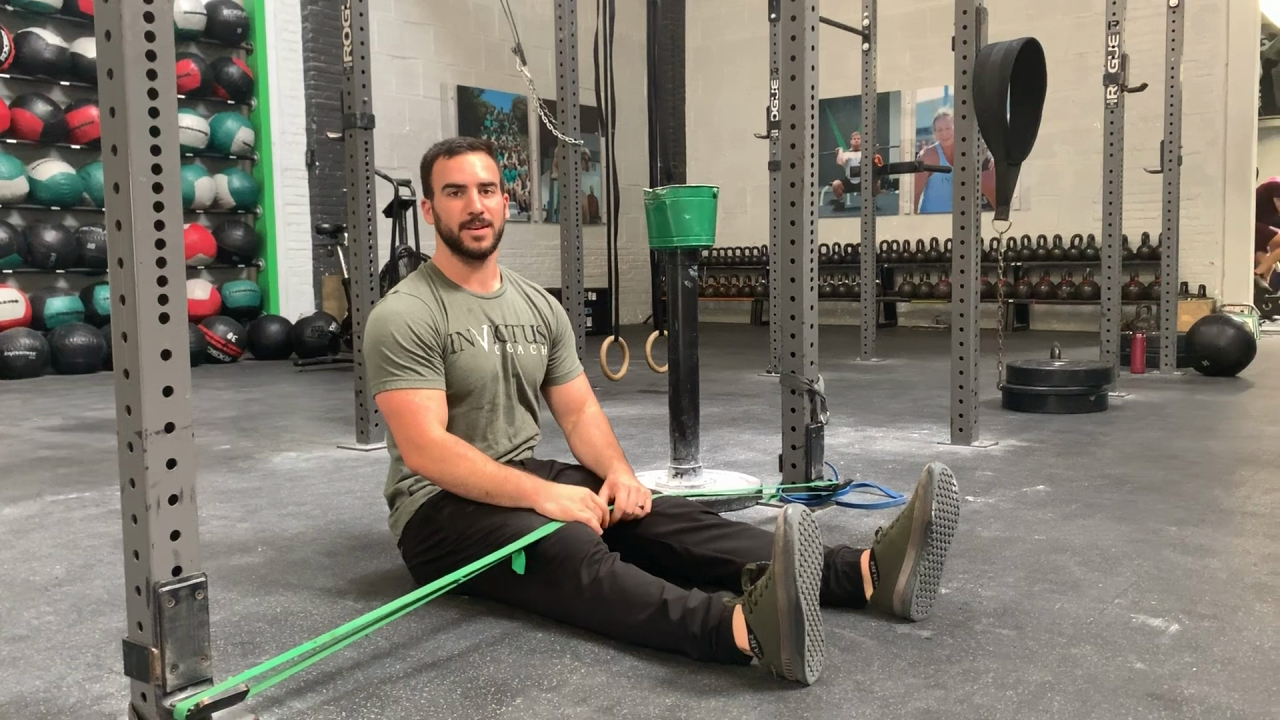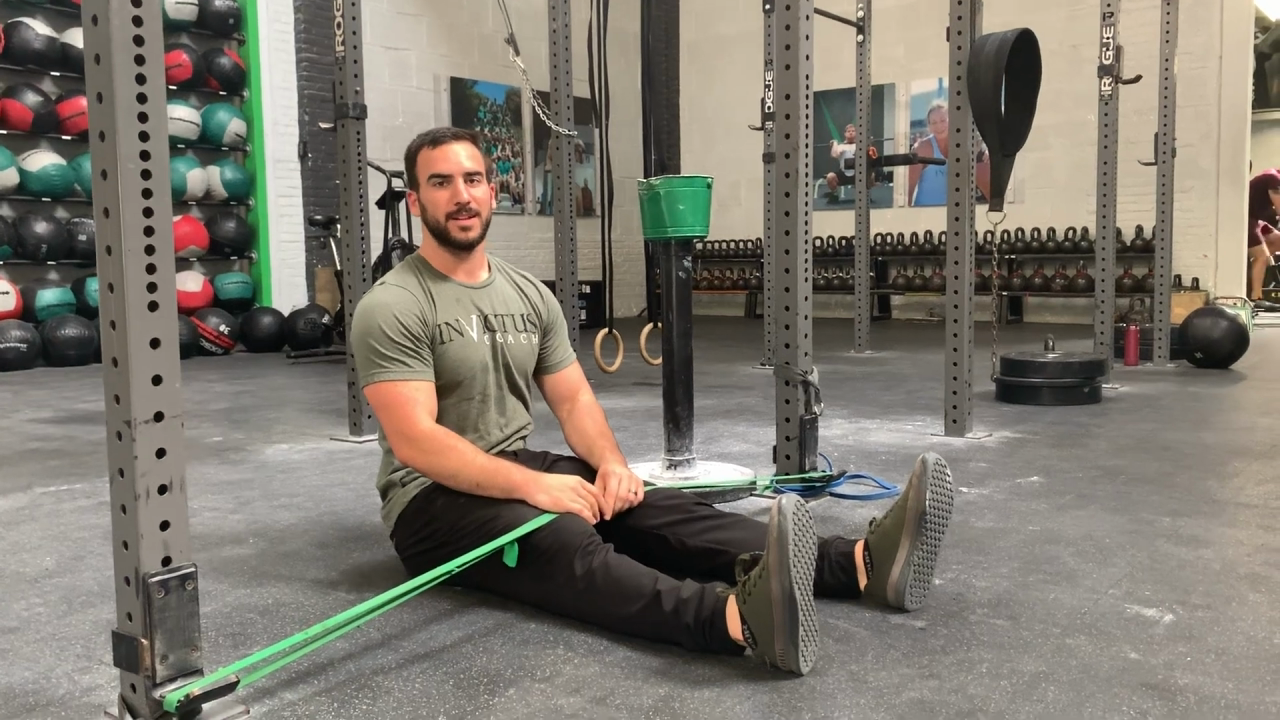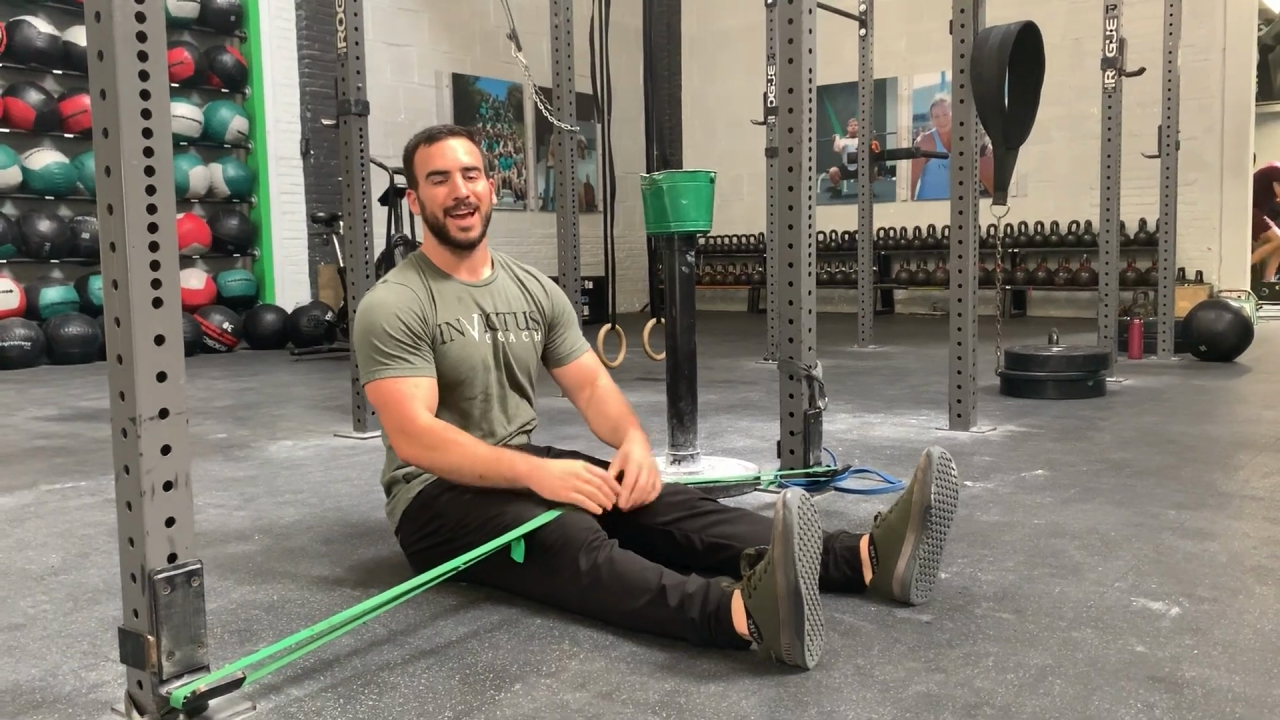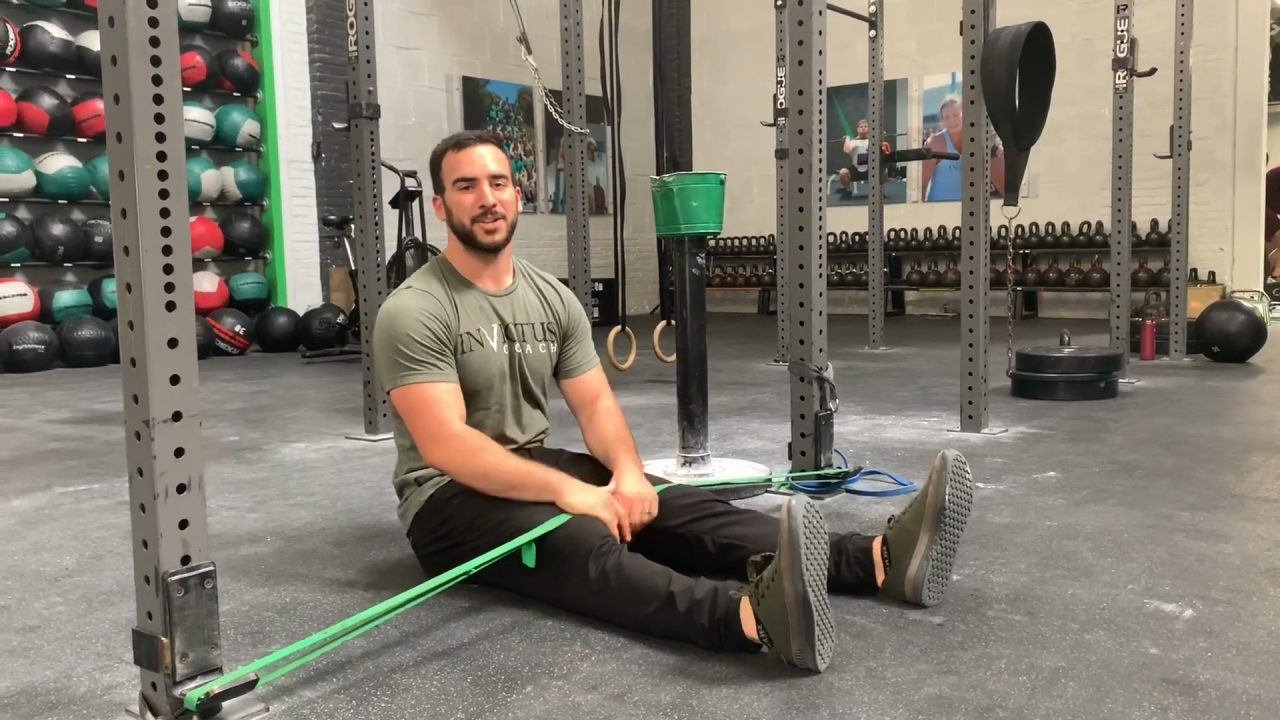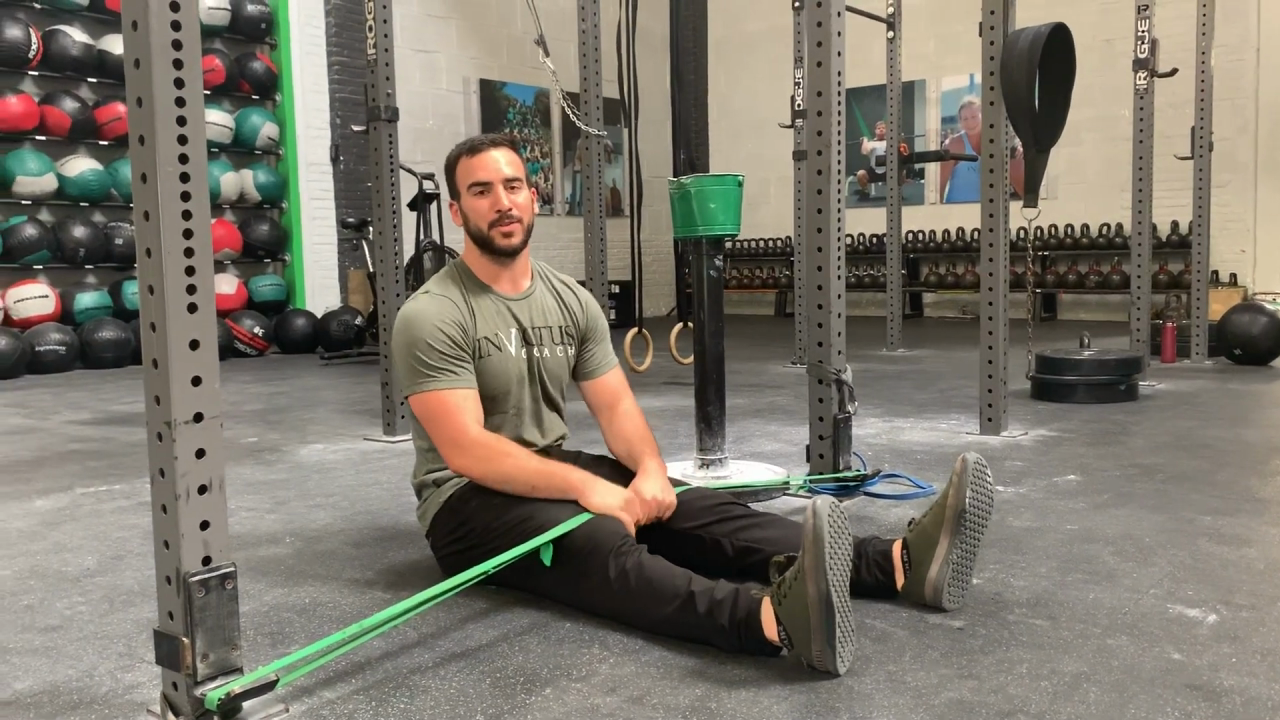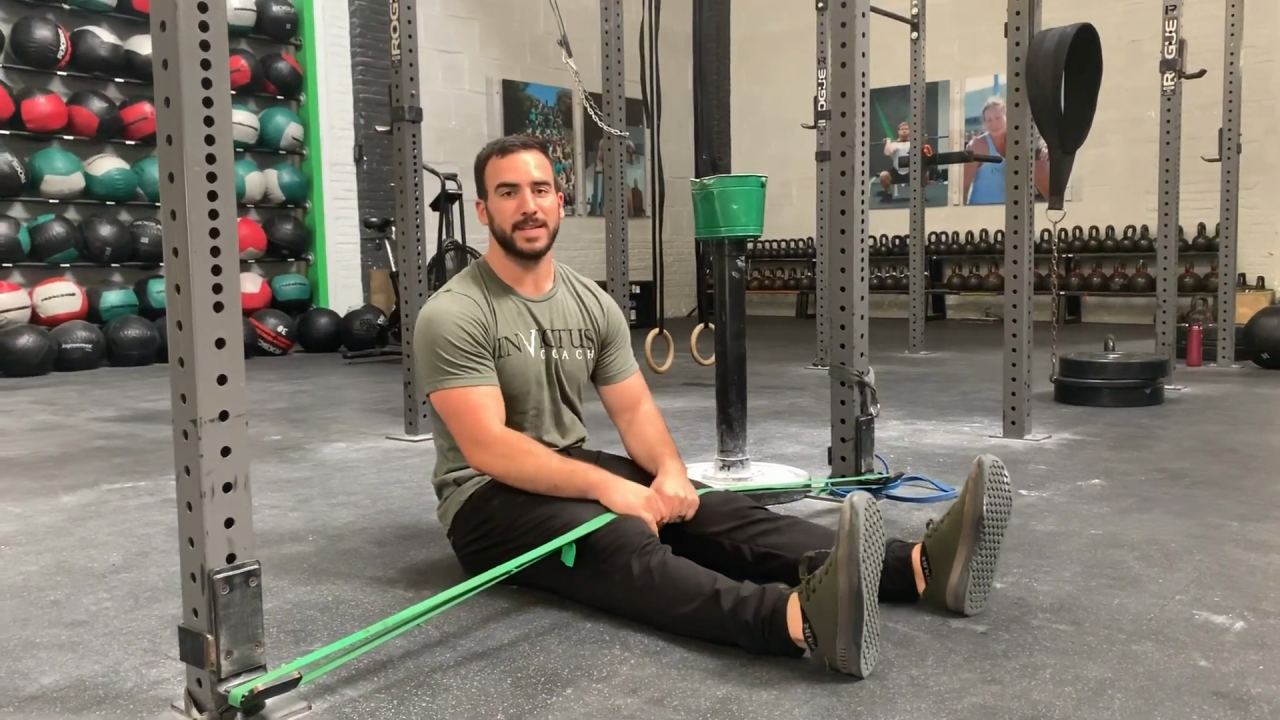
dt=0.5s
person 1, frame 1
left shoulder: (539, 305)
right shoulder: (405, 316)
left elbow: (578, 410)
right elbow: (426, 449)
left wrist: (617, 471)
right wrist: (541, 495)
left hip: (525, 478)
right hip: (441, 508)
left knee: (665, 520)
right knee: (573, 551)
left ankle: (866, 571)
right ankle: (741, 626)
person 1, frame 2
left shoulder: (529, 293)
right shoulder: (391, 308)
left elbow: (572, 398)
right elbow: (416, 441)
left wrist: (611, 462)
right wrist: (532, 485)
left hip: (518, 468)
right hip: (433, 499)
left knee: (659, 511)
right knee: (565, 543)
left ankle: (859, 562)
right ankle: (736, 617)
person 1, frame 3
left shoulder: (534, 288)
right shoulder: (393, 306)
left elbow: (590, 384)
right elbow: (414, 437)
left wrist: (633, 439)
right wrist: (538, 472)
left hip: (523, 468)
right hip: (438, 497)
left knee: (666, 506)
right knee: (571, 539)
left ankle: (865, 557)
right ankle: (742, 612)
person 1, frame 4
left shoulder: (552, 297)
right shoulder: (414, 312)
left elbow: (595, 403)
right elbow: (445, 445)
left wrist: (626, 470)
right wrist: (563, 489)
left hip: (534, 470)
right hip: (450, 499)
left knee: (678, 508)
right knee: (583, 545)
left ankle: (878, 559)
right ankle: (753, 615)
person 1, frame 5
left shoulder: (570, 298)
right shoulder: (432, 315)
left elbow: (614, 404)
right elbow: (466, 450)
left wrist: (650, 468)
right wrist: (584, 487)
left hip: (551, 471)
right hip: (469, 500)
left knee: (696, 511)
right knee: (603, 544)
left ankle: (897, 562)
right ankle: (773, 618)
person 1, frame 6
left shoulder: (592, 303)
right shoulder: (454, 315)
left elbow: (634, 409)
right elbow: (486, 447)
left wrist: (670, 470)
right wrist: (604, 485)
left hip: (572, 473)
right hip: (489, 499)
left knee: (716, 514)
right knee: (623, 543)
left ankle: (919, 566)
right ankle: (799, 618)
